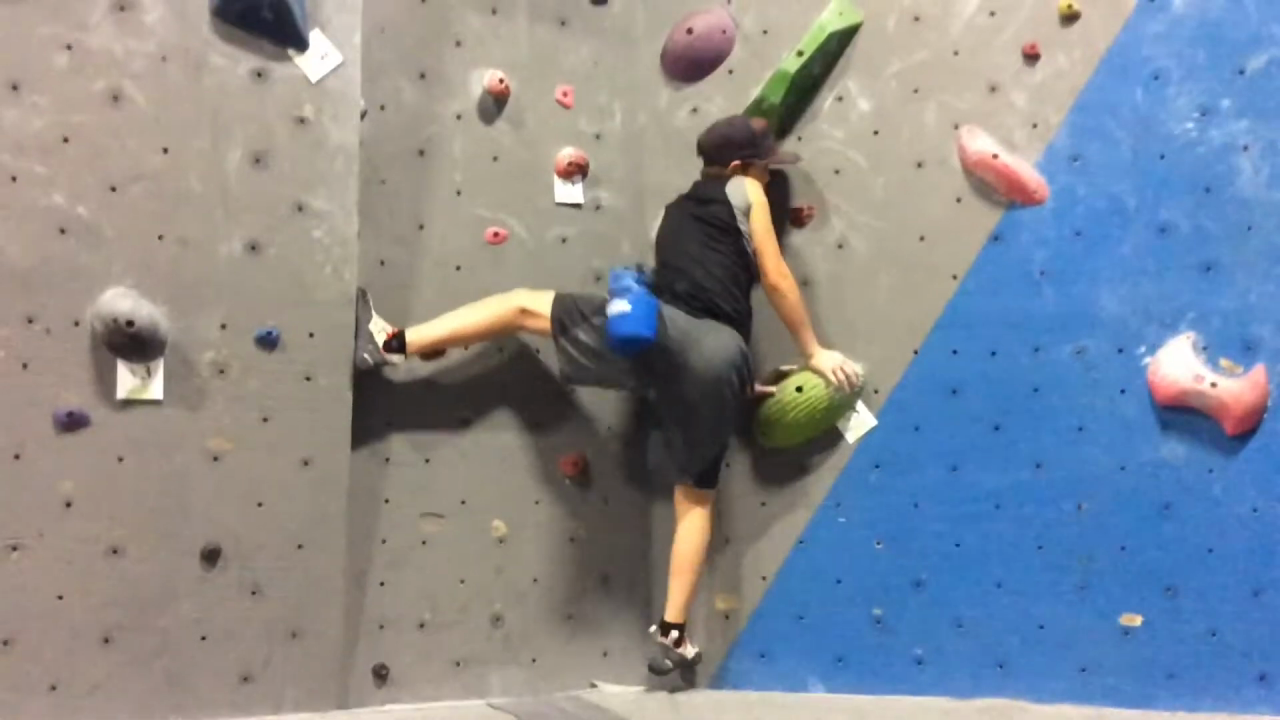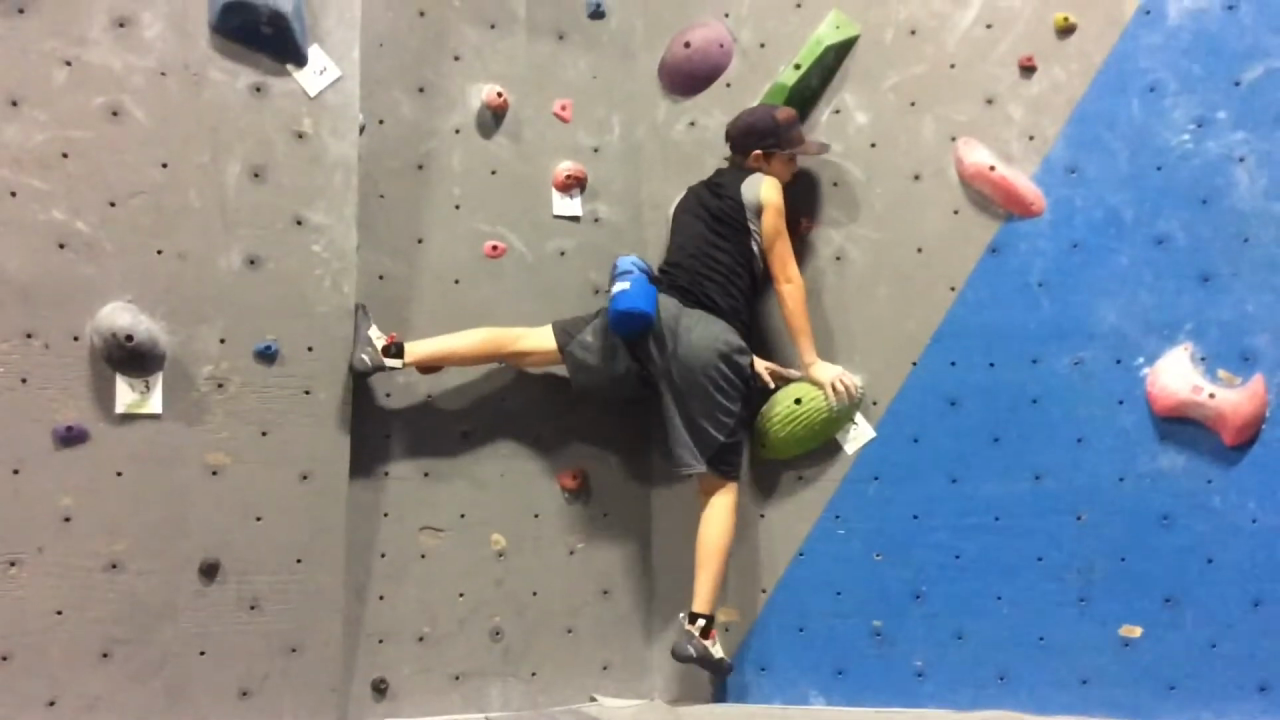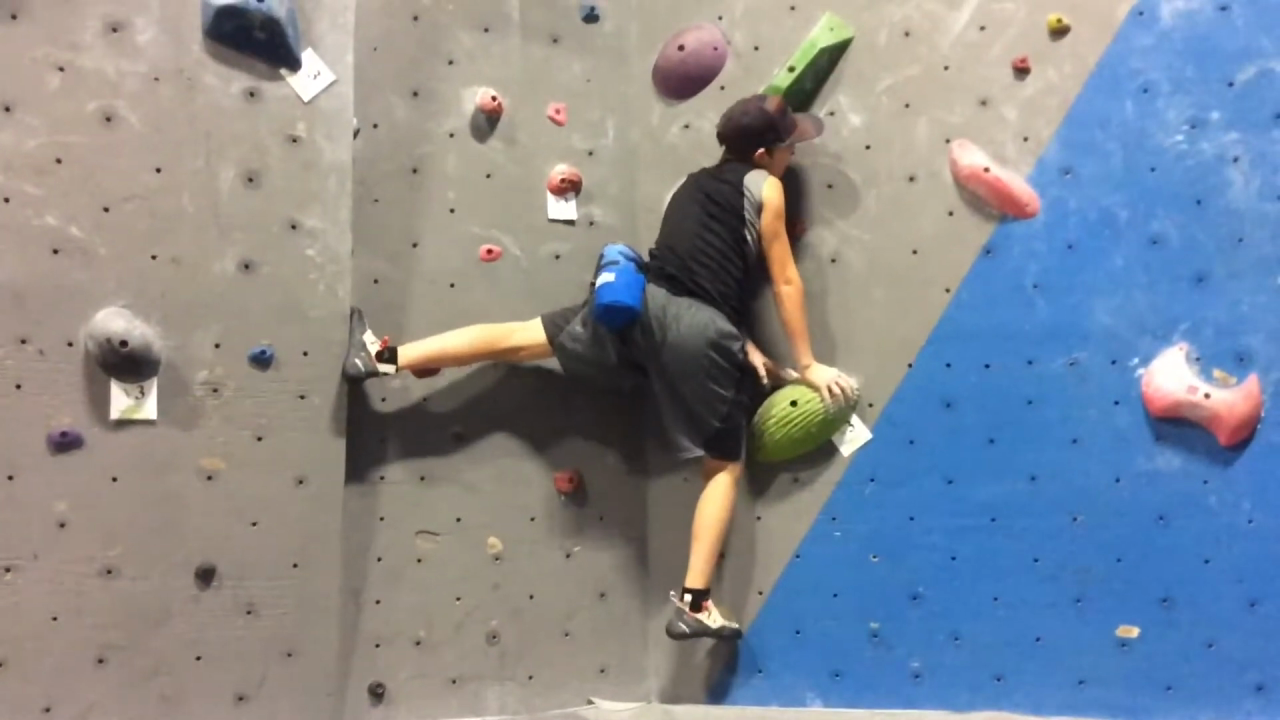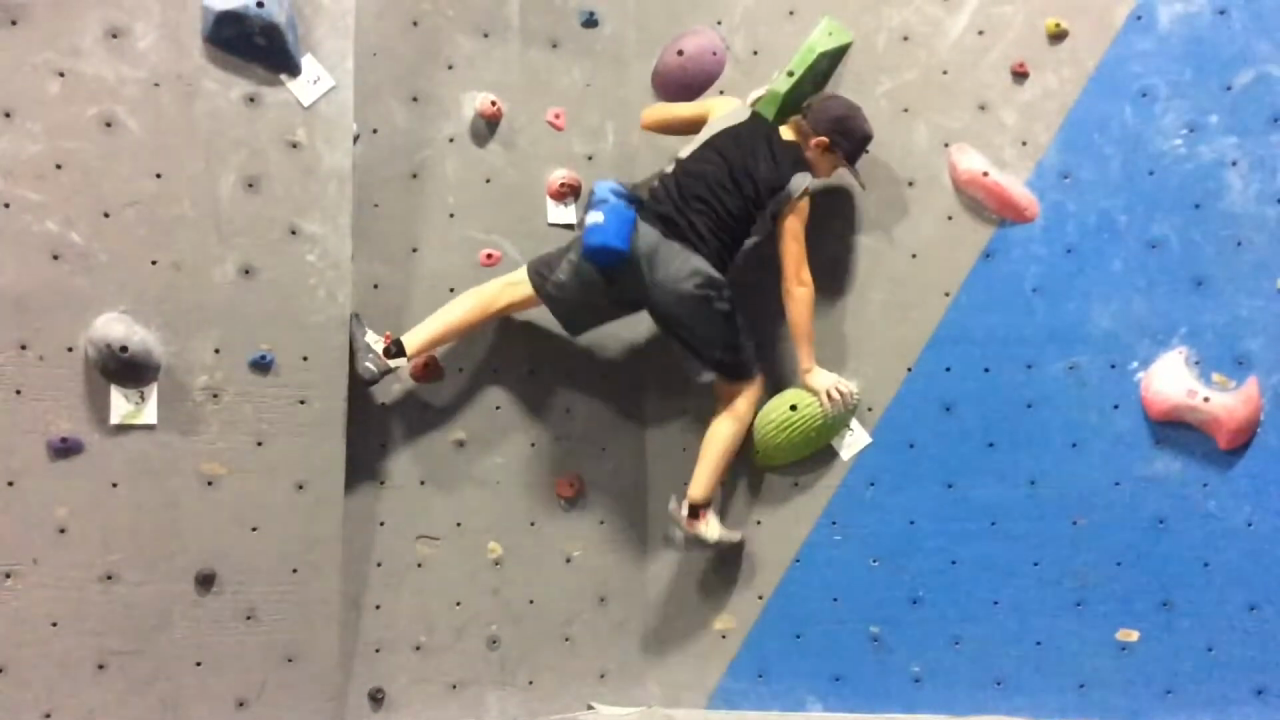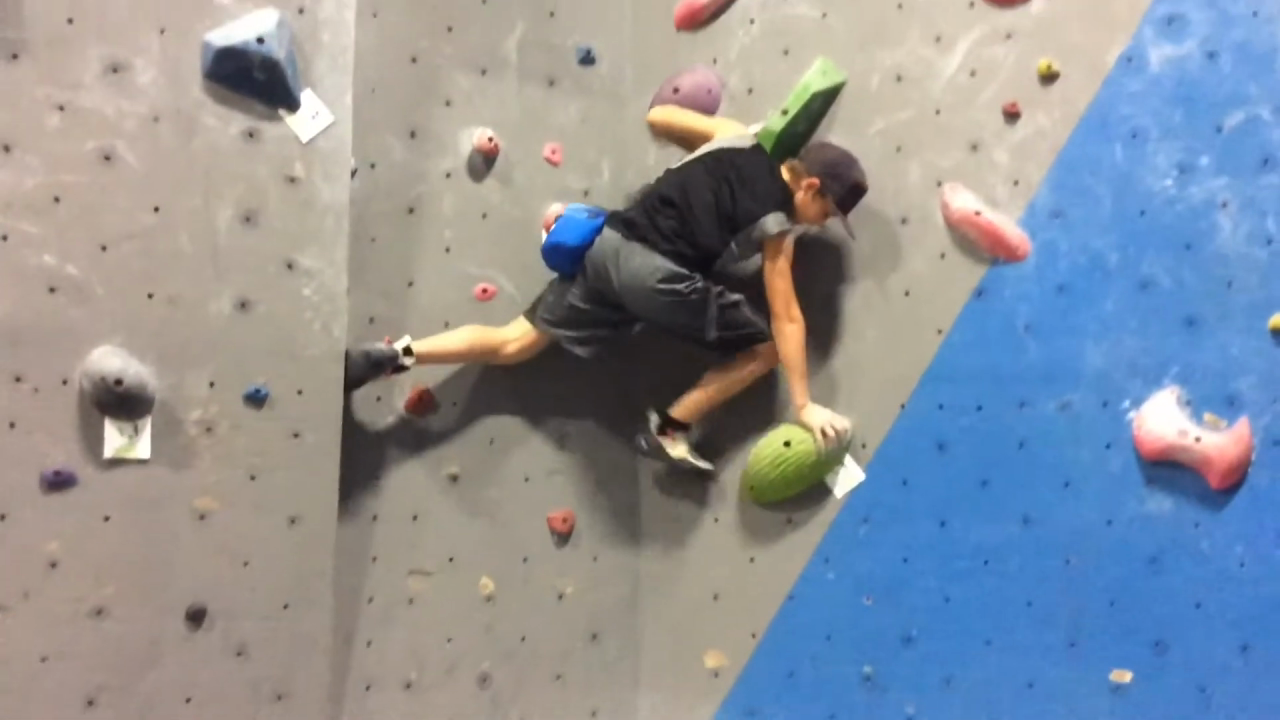
dt=1s
person 1, frame 1
left shoulder: (674, 212)
right shoulder: (746, 192)
right elbow: (776, 280)
left wrist: (736, 382)
right wrist: (814, 352)
left hip: (652, 322)
right hip: (717, 354)
left knee: (523, 304)
right knee: (696, 498)
left ankle: (391, 342)
right ankle: (671, 635)
person 1, frame 2
left shoulder: (697, 194)
right shoulder: (764, 189)
right elbow: (787, 281)
left wrist: (744, 356)
right wrist: (812, 362)
left hip: (655, 311)
right hip: (709, 341)
left knee: (524, 343)
right knee: (720, 486)
left ankle: (389, 351)
right ankle: (699, 627)
person 1, frame 3
left shoulder: (695, 183)
right shoulder: (766, 189)
right elbow: (785, 282)
left wrist: (744, 346)
right wrist: (807, 364)
left hip: (642, 299)
right hip: (703, 333)
left knee: (518, 337)
right knee: (724, 469)
left ankle: (383, 355)
right ankle: (693, 603)
person 1, frame 4
left shoulder: (733, 110)
right shoulder: (798, 183)
left elbow: (650, 118)
right elbow: (796, 283)
right wrist: (808, 368)
left hip: (632, 234)
right hip: (688, 276)
left knee: (512, 288)
right knee: (745, 388)
left ankle: (390, 350)
right ankle: (697, 506)
person 1, frame 5
left shoulder: (736, 138)
right shoulder: (776, 225)
left elbow: (657, 117)
right elbow: (787, 321)
right wrist: (804, 406)
left hip: (606, 244)
right hip: (655, 278)
left knee: (514, 342)
right knee: (762, 343)
left ankle: (398, 354)
right ankle: (671, 425)
